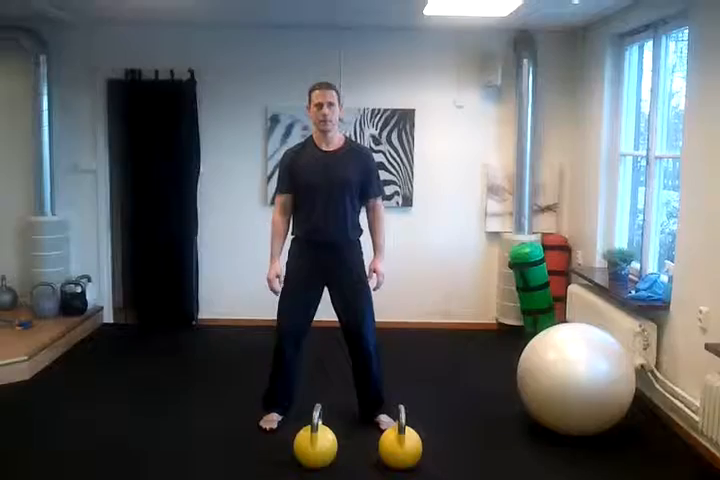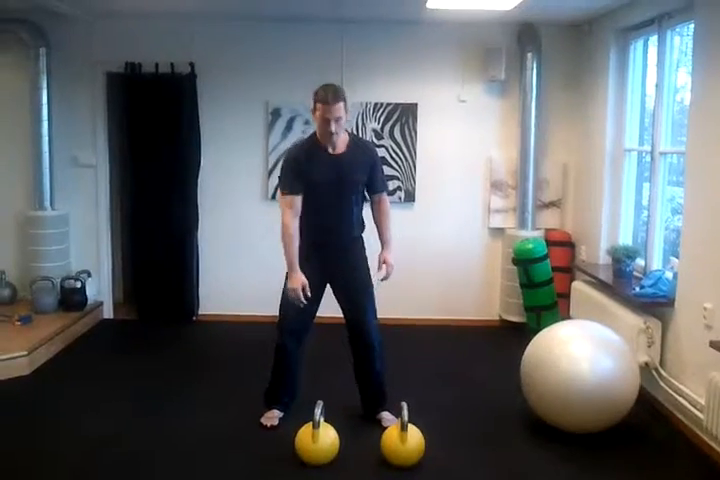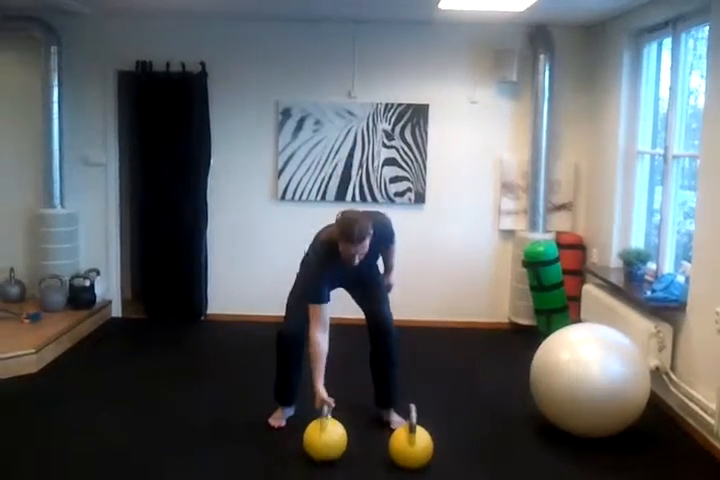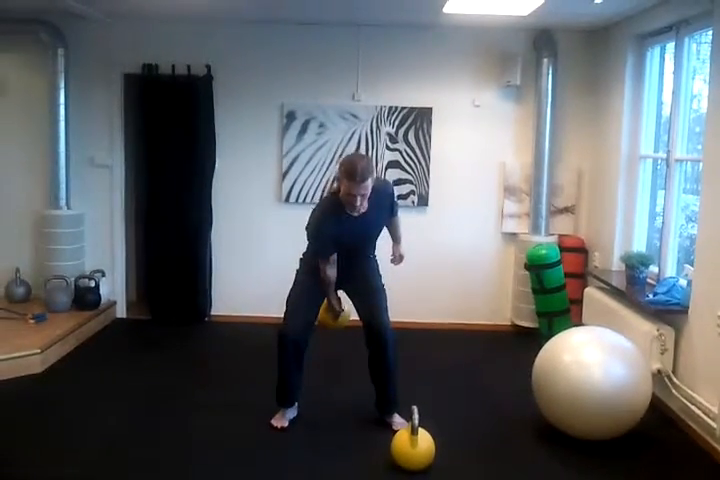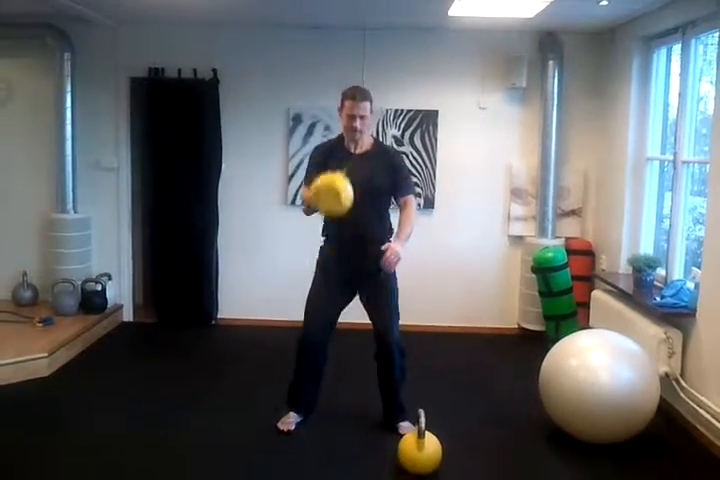
dt=0.7s
person 1, frame 1
left shoulder: (361, 157)
right shoulder: (294, 158)
left elbow: (374, 208)
right elbow: (282, 211)
left wrist: (379, 256)
right wrist: (275, 260)
left hip: (347, 256)
right hip: (304, 256)
left knee: (362, 334)
right knee: (289, 333)
left ankle: (373, 408)
right ankle: (276, 405)
person 1, frame 2
left shoulder: (366, 153)
right shoulder: (297, 156)
left elbow: (379, 199)
right elbow: (289, 214)
left wrist: (386, 246)
right wrist: (294, 270)
left hip: (351, 254)
right hip: (308, 254)
left knee: (365, 329)
right knee: (291, 328)
left ankle: (376, 406)
right ankle: (277, 403)
person 1, frame 3
left shoulder: (381, 225)
right shoulder: (320, 256)
right elbow: (319, 330)
left wrist: (389, 273)
right wrist: (318, 386)
left hip: (366, 273)
right hip: (317, 274)
left knee: (384, 328)
right knee: (290, 332)
left ankle: (386, 407)
right ankle: (285, 404)
person 1, frame 4
left shoulder: (384, 191)
right shoulder: (323, 217)
left elbow: (392, 216)
right elbow: (328, 266)
left wrist: (398, 243)
right wrist: (332, 297)
left hip: (363, 265)
right hip: (318, 267)
left knee: (381, 333)
right knee: (291, 334)
left ankle: (388, 410)
right ankle: (287, 405)
person 1, frame 5
left shoulder: (389, 158)
right shoulder: (323, 154)
left elbow: (408, 205)
right elbow: (307, 205)
left wrist: (398, 242)
left hip: (377, 259)
right hip: (335, 256)
left knee: (389, 339)
right knee: (313, 335)
left ankle: (395, 414)
right ankle: (298, 407)
